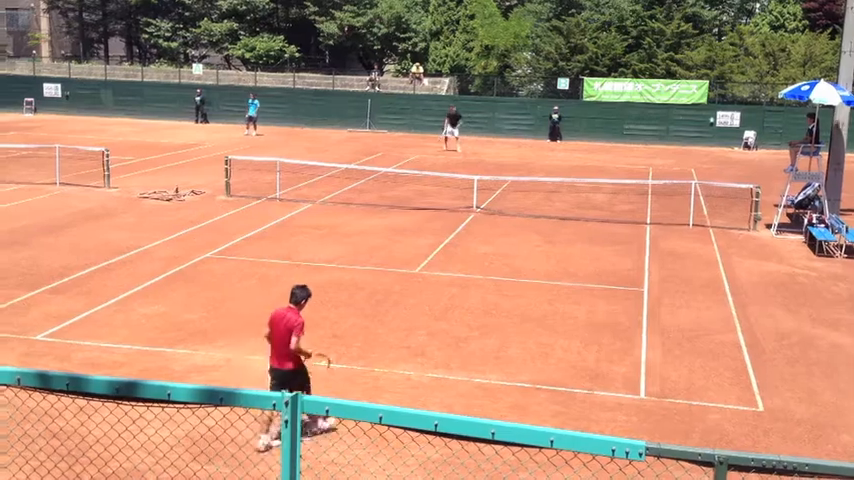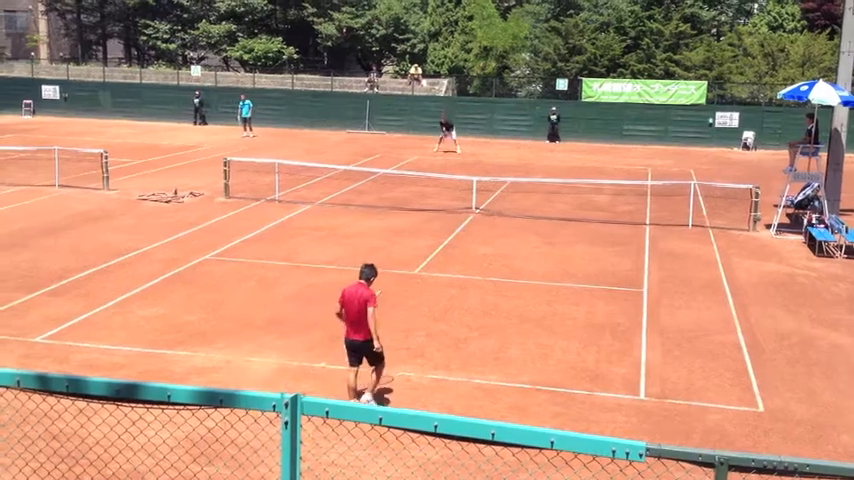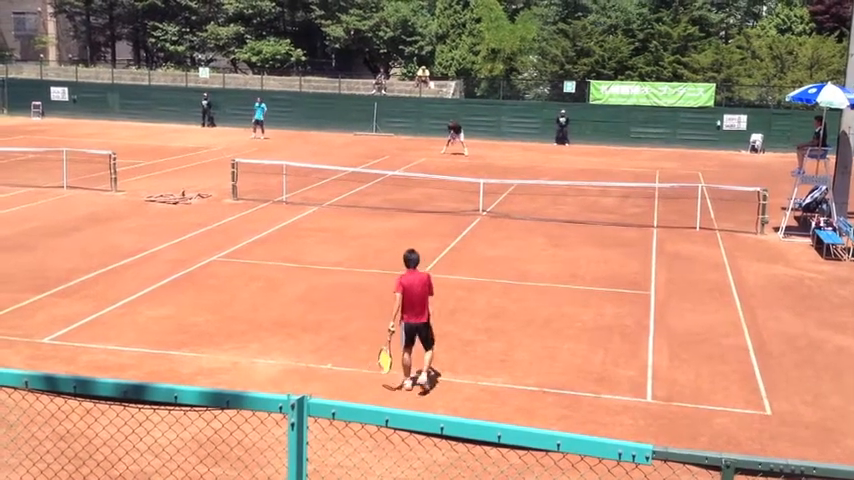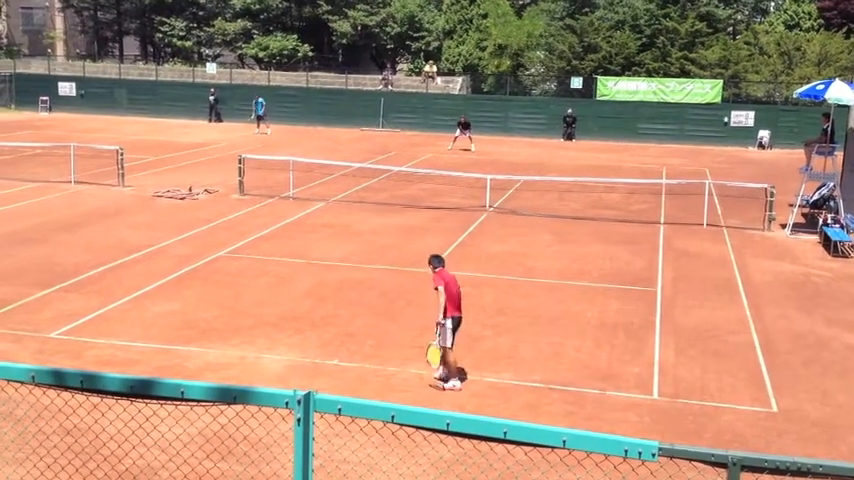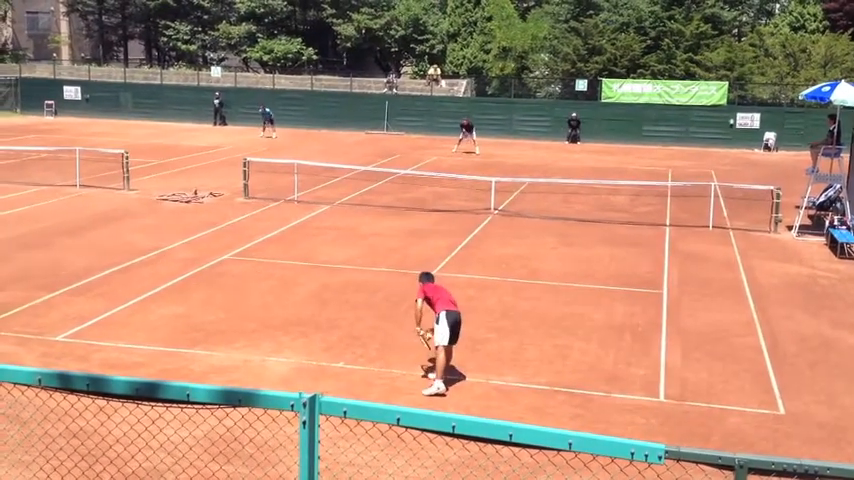
dt=1s
person 1, frame 1
left shoulder: (276, 313)
right shoulder: (297, 320)
left elbow: (268, 335)
right elbow: (294, 347)
right wrist: (307, 353)
left hip: (275, 366)
right hip: (292, 367)
right knee: (306, 395)
left ankle: (264, 439)
right ankle: (315, 424)
person 1, frame 2
left shoulder: (346, 291)
right shoulder: (369, 294)
left elbow: (338, 312)
right elbow: (371, 318)
right wrist: (376, 339)
left hip: (350, 338)
right hip: (365, 339)
left knee: (353, 370)
right knee: (379, 365)
left ankle: (352, 401)
right ankle: (368, 396)
person 1, frame 3
left shoulder: (401, 280)
right shoulder: (426, 277)
left elbow: (398, 302)
left wrist: (392, 321)
left hip: (407, 321)
right hip: (423, 321)
left knee: (407, 351)
right knee: (429, 349)
left ankle: (407, 381)
right ankle: (423, 376)
person 1, frame 4
left shoulder: (438, 276)
right shoulder: (451, 276)
left elbow: (441, 293)
left wrist: (440, 314)
left hip: (448, 317)
right hip: (457, 315)
left knee: (446, 348)
right knee: (444, 346)
left ankle: (454, 381)
right ankle: (443, 371)
person 1, frame 5
left shoulder: (423, 288)
right shoulder: (439, 288)
left elbow: (419, 307)
left wrist: (418, 326)
right wrist: (435, 330)
left hip: (445, 314)
right hip: (456, 314)
left knee: (440, 349)
right knee: (448, 347)
left ankle: (439, 384)
right ankle: (439, 374)
